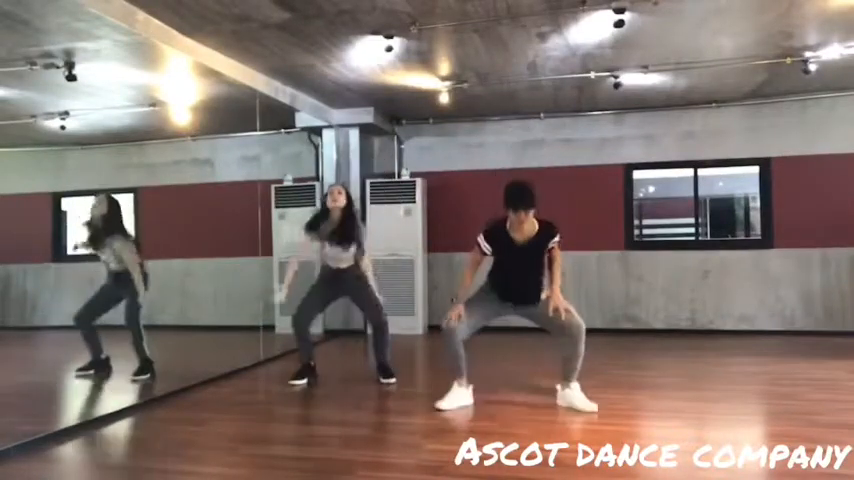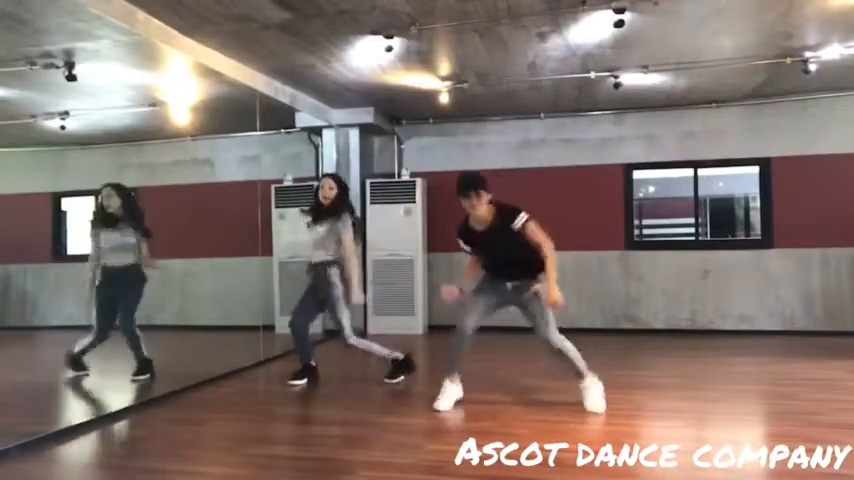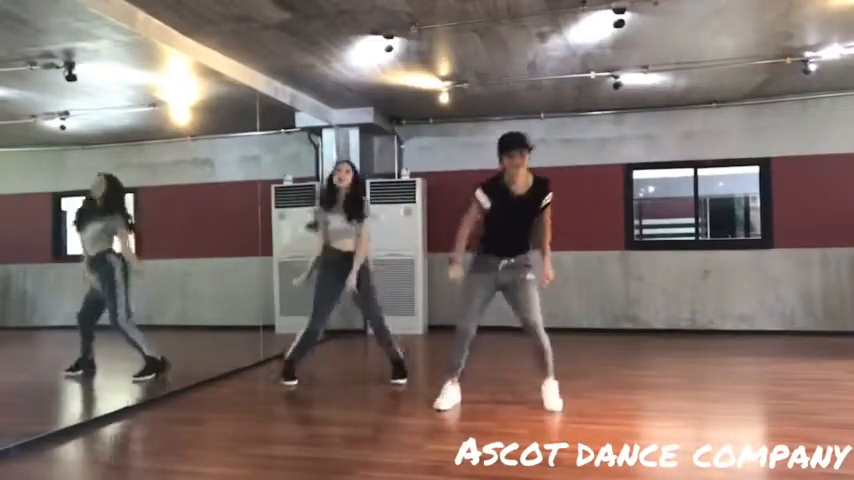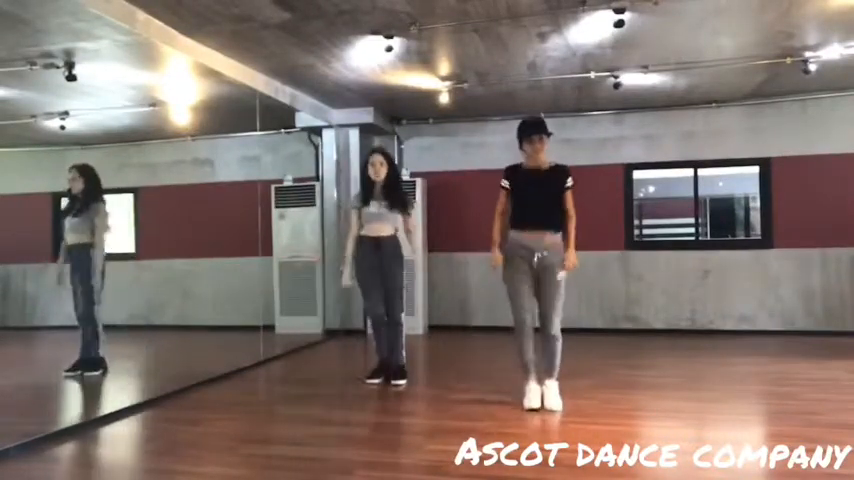
dt=0.5s
person 1, frame 1
left shoulder: (548, 231)
right shoulder: (494, 233)
left elbow: (555, 258)
right elbow: (473, 263)
left wrist: (556, 292)
right wrist: (459, 302)
left hip: (533, 299)
right hip: (494, 296)
left knee: (575, 327)
right knee: (452, 328)
left ankle: (569, 390)
right ankle: (462, 388)
person 1, frame 2
left shoulder: (511, 214)
right shoulder: (465, 232)
left elbow: (545, 245)
right elbow: (476, 264)
left wrist: (551, 285)
right wrist: (461, 290)
left hip: (528, 283)
right hip: (494, 284)
left knee: (550, 336)
right knee: (464, 327)
left ankle: (588, 381)
right ankle: (452, 384)
person 1, frame 3
left shoulder: (541, 188)
right shoulder: (491, 188)
left elbow: (543, 226)
right elbow: (468, 224)
left wrist: (547, 262)
right wrist: (455, 262)
left hip: (519, 264)
right hip: (486, 264)
left knee: (533, 324)
right knee: (466, 327)
left ankle: (549, 383)
right ankle: (452, 383)
person 1, frame 4
left shoulder: (561, 173)
right shoulder: (511, 174)
left elbow: (569, 213)
right elbow: (500, 213)
left wrist: (571, 250)
right wrist: (495, 248)
left hip: (552, 253)
right hip: (517, 252)
left knee: (551, 324)
right knee: (524, 322)
left ankle: (550, 383)
right ankle: (531, 384)
person 2, frame 1
left shoulder: (355, 226)
right shoulder: (317, 226)
left elbow: (363, 259)
right elbow: (297, 257)
left wrist: (374, 290)
right wrist: (284, 288)
left hip: (352, 277)
right hip: (327, 278)
left knee: (379, 319)
right knee: (299, 319)
left ankle: (383, 366)
right ankle: (308, 367)
person 2, frame 2
left shoulder: (341, 217)
right shoulder: (320, 217)
left elbow: (350, 253)
left wrist: (355, 287)
left hip: (331, 276)
right hip: (319, 277)
left knee: (347, 336)
right knee: (297, 322)
left ankle: (400, 361)
right ankle: (309, 367)
person 2, frame 3
left shoulder: (362, 206)
right shoulder: (325, 206)
left elbow: (364, 242)
right elbow: (323, 241)
left wrist: (353, 272)
right wrist: (308, 271)
left hip: (358, 264)
right hip: (332, 265)
left knee: (375, 318)
right knee: (317, 321)
left ankle: (397, 362)
right ankle: (290, 363)
person 2, frame 4
left shoulder: (397, 196)
right shoulder: (360, 198)
left elbow: (408, 229)
right elbow: (353, 233)
right wrist: (347, 266)
left hip: (391, 251)
right hip: (365, 251)
left knee: (394, 311)
right knee: (375, 311)
left ankle: (398, 365)
right ankle: (383, 363)
person 3, frame 1
left shoulder: (113, 236)
right shoulder: (99, 232)
left elbow: (133, 262)
left wrist: (141, 292)
left hip: (131, 280)
right hip: (114, 281)
left knee: (132, 321)
right knee: (82, 318)
left ankle: (145, 364)
right ankle: (100, 361)
person 3, frame 2
left shoulder: (136, 226)
right shoulder: (99, 226)
left elbow: (143, 256)
right elbow: (94, 258)
left wrist: (152, 264)
right wrist: (91, 286)
left hip: (132, 279)
right hip: (108, 279)
left knee: (127, 323)
right knee: (101, 332)
left ankle: (144, 364)
right ankle: (75, 356)
person 3, frame 3
left shoulder: (112, 216)
right shoulder: (86, 212)
left elbow: (126, 247)
right elbow: (85, 247)
left wrist: (138, 269)
right wrist: (88, 270)
left hip: (110, 266)
right hip: (97, 269)
left knee: (120, 319)
right knee: (85, 317)
left ankle: (154, 362)
right ankle: (86, 361)
person 3, frame 4
left shoulder: (95, 205)
right shoulder: (73, 206)
left elbow: (99, 240)
right elbow: (68, 238)
left wrist: (97, 272)
right wrist: (61, 264)
left hip: (88, 258)
right hip: (76, 258)
left knee: (88, 311)
right knee: (83, 313)
left ankle: (95, 360)
right ankle: (86, 359)
